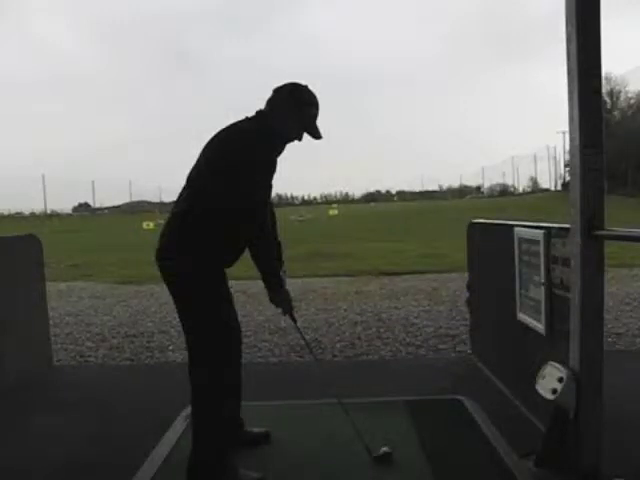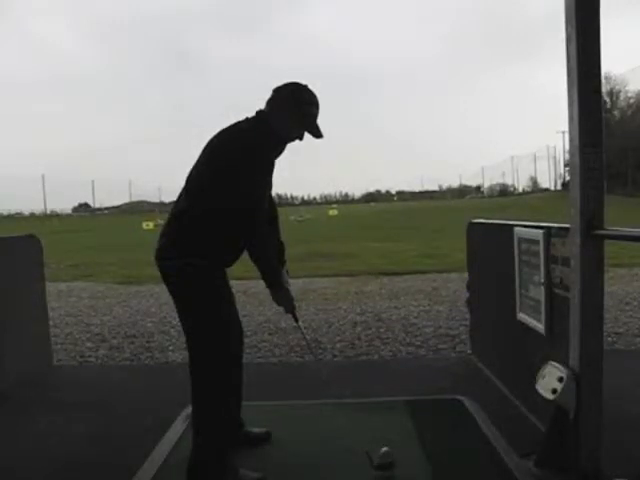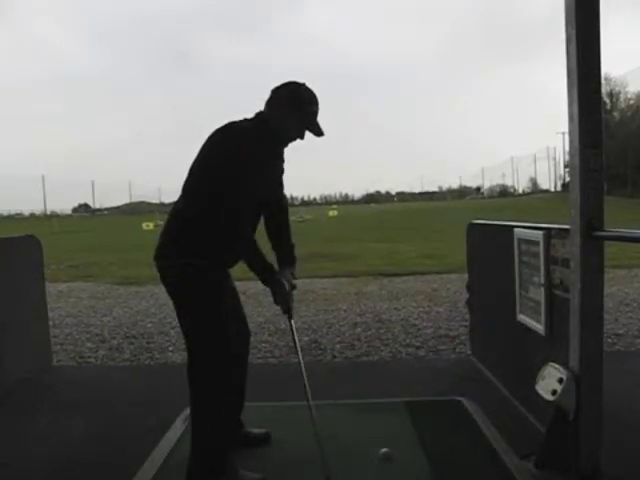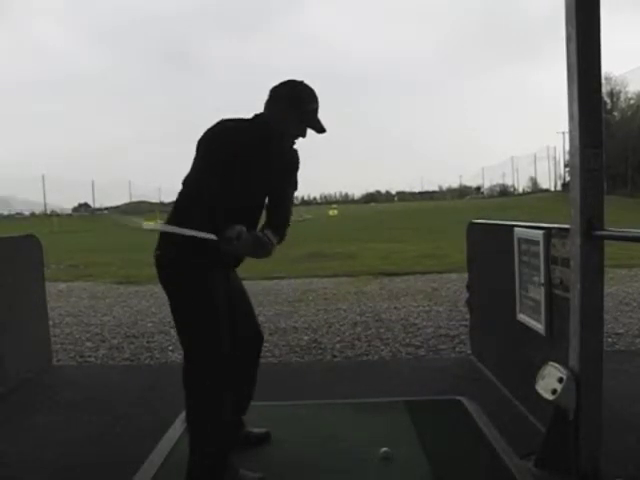
dt=1s
person 1, frame 1
left shoulder: (250, 142)
right shoulder: (248, 146)
left elbow: (257, 216)
right elbow: (254, 221)
left wrist: (276, 272)
right wrist: (274, 281)
left hip: (195, 256)
right hip: (191, 260)
left knee: (225, 344)
right knee: (214, 355)
left ankle: (228, 428)
person 1, frame 2
left shoulder: (254, 144)
right shoulder: (245, 145)
left elbow: (263, 210)
right elbow: (250, 223)
left wrist: (280, 264)
right wrist: (275, 282)
left hip: (199, 257)
right hip: (189, 260)
left knee: (228, 343)
right knee: (214, 355)
left ankle: (228, 428)
person 1, frame 3
left shoulder: (267, 149)
right shoulder: (234, 143)
left elbow: (275, 207)
right elbow: (232, 223)
left wrist: (286, 264)
right wrist: (271, 279)
left hip: (208, 259)
right hip: (188, 261)
left knee: (235, 341)
right knee: (214, 356)
left ankle: (228, 429)
person 1, frame 4
left shoulder: (284, 157)
right shoulder: (224, 136)
left elbow: (281, 205)
right elbow: (200, 199)
left wrist: (271, 235)
right wrist: (228, 232)
left hip: (218, 260)
right hip: (186, 258)
left knee: (246, 341)
right knee: (209, 357)
left ankle: (229, 428)
